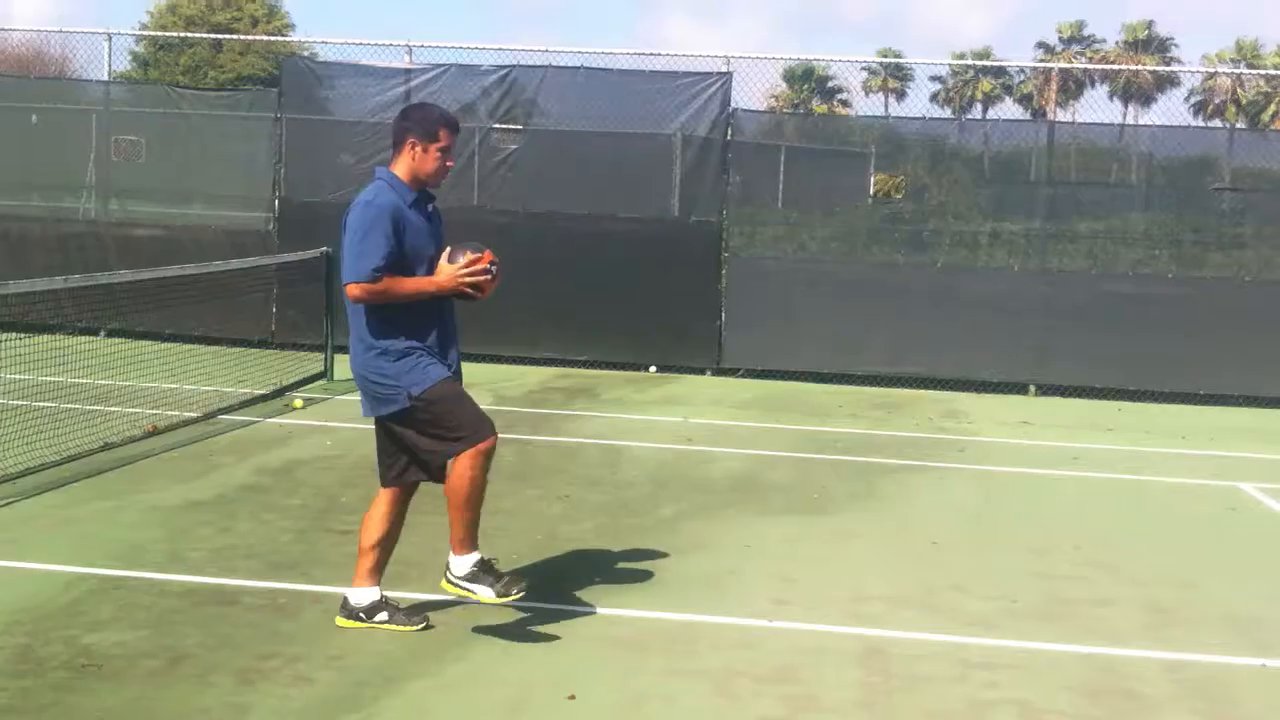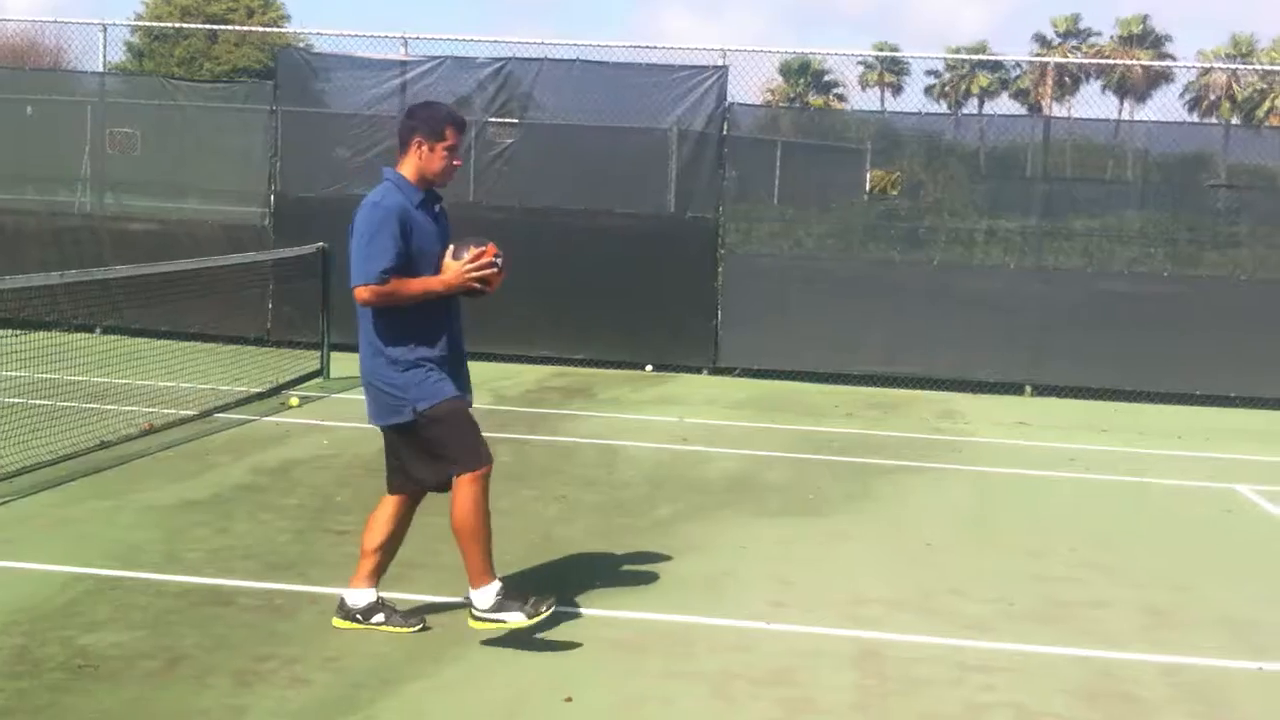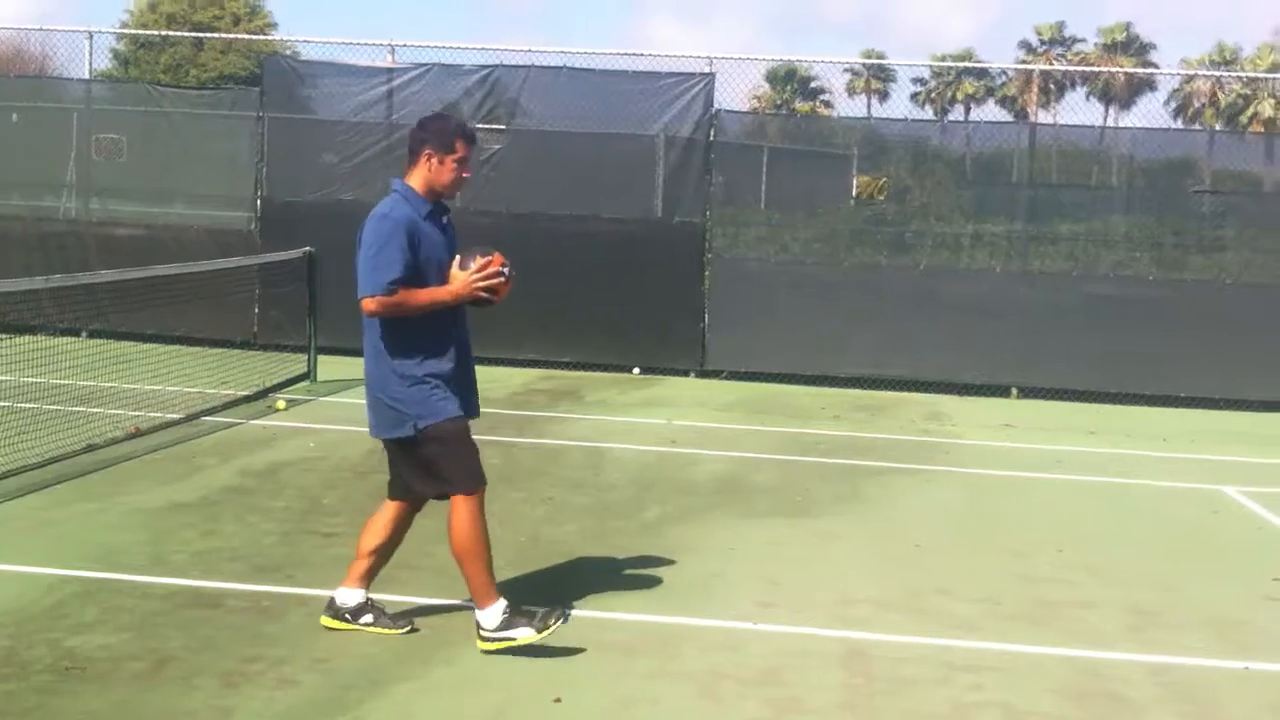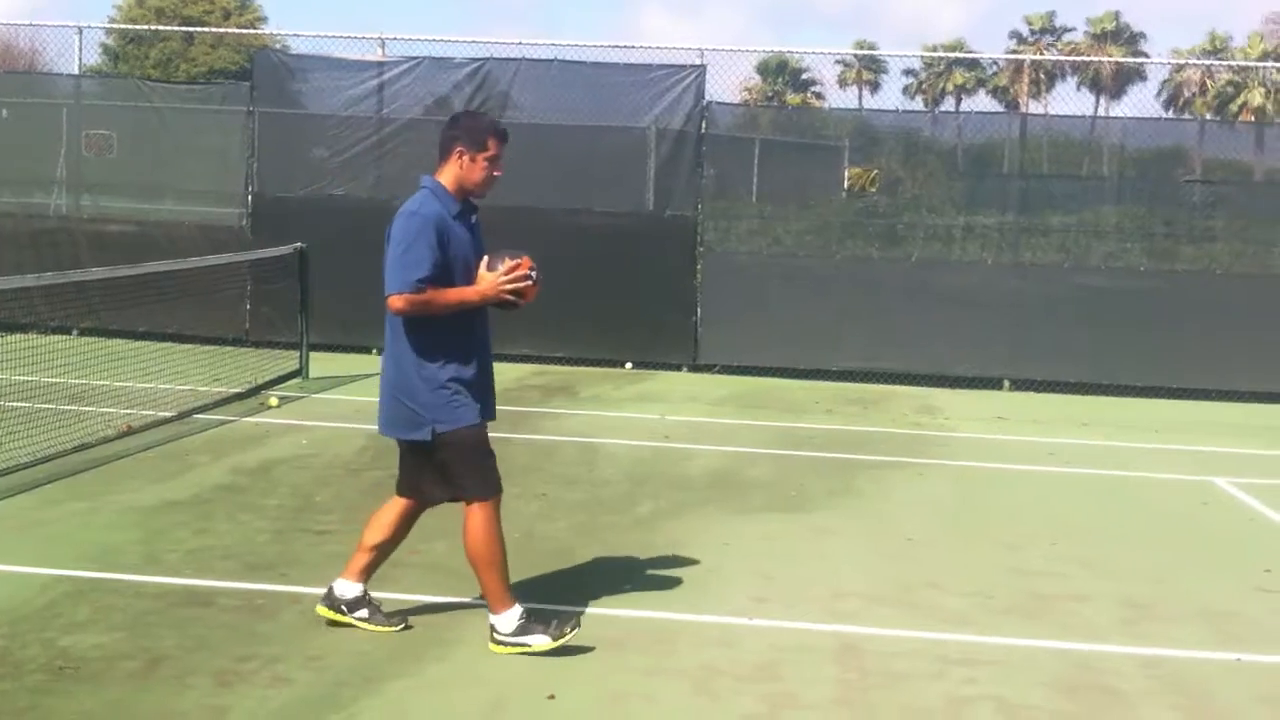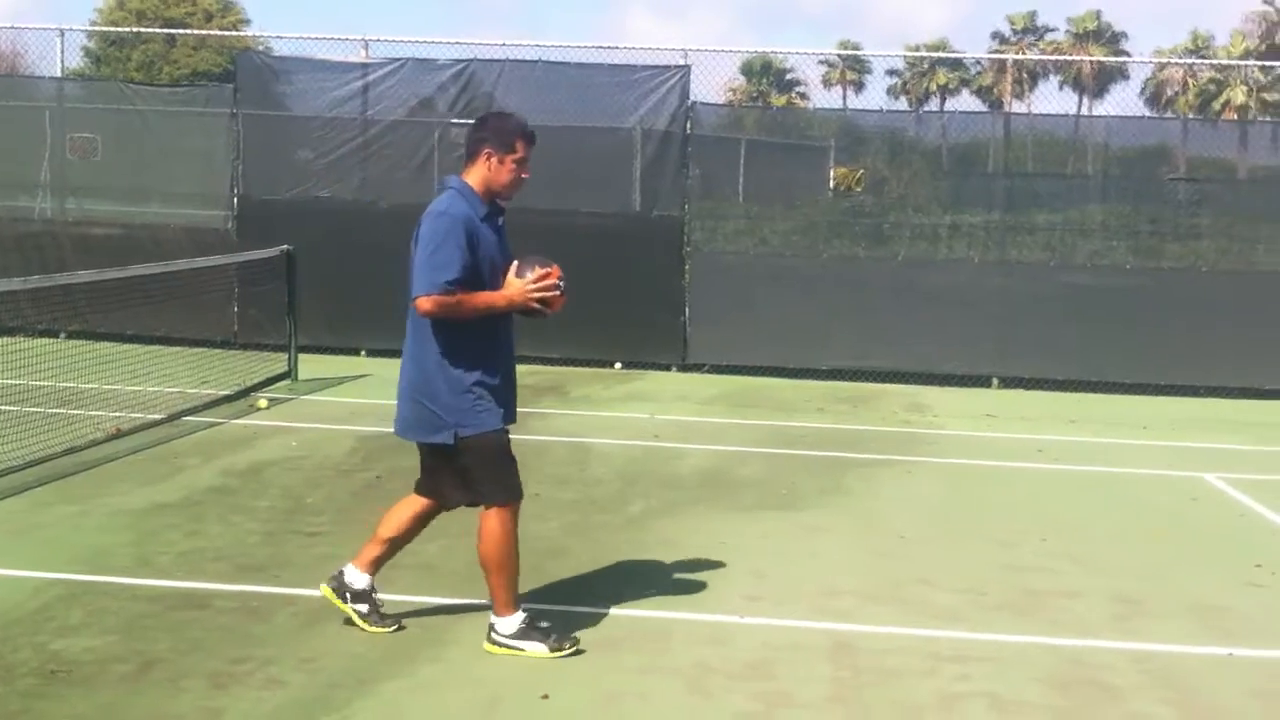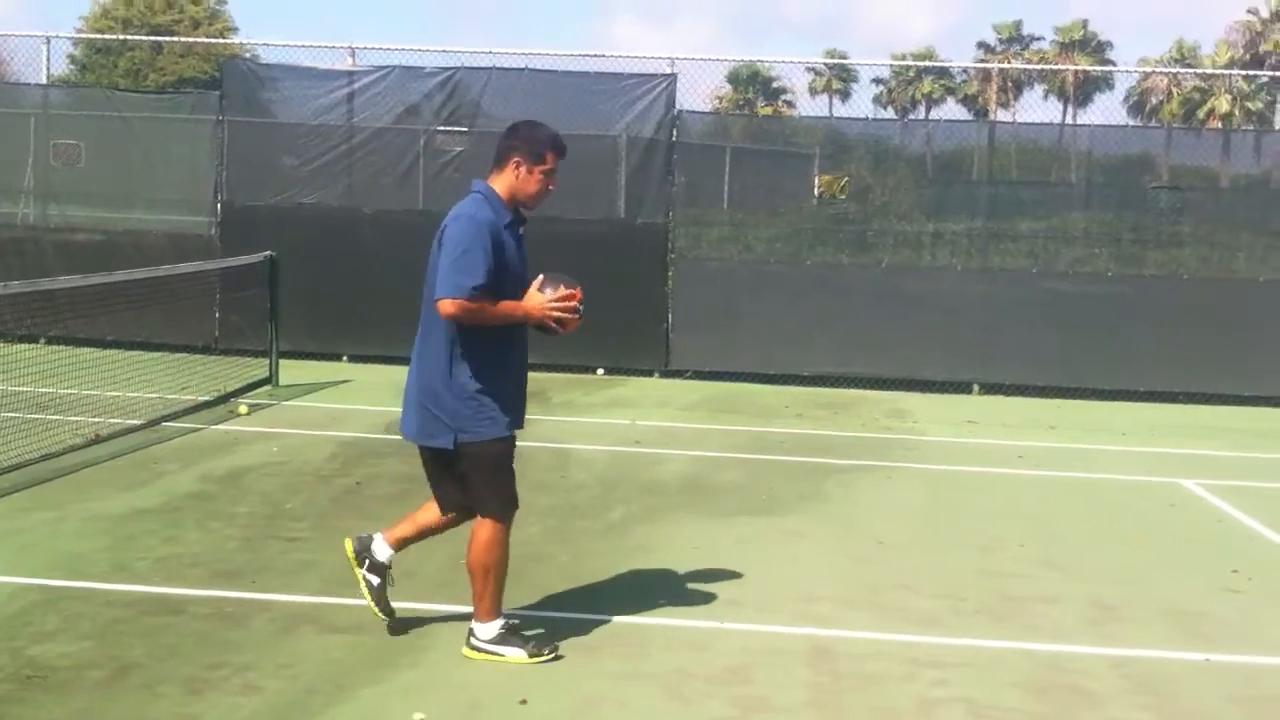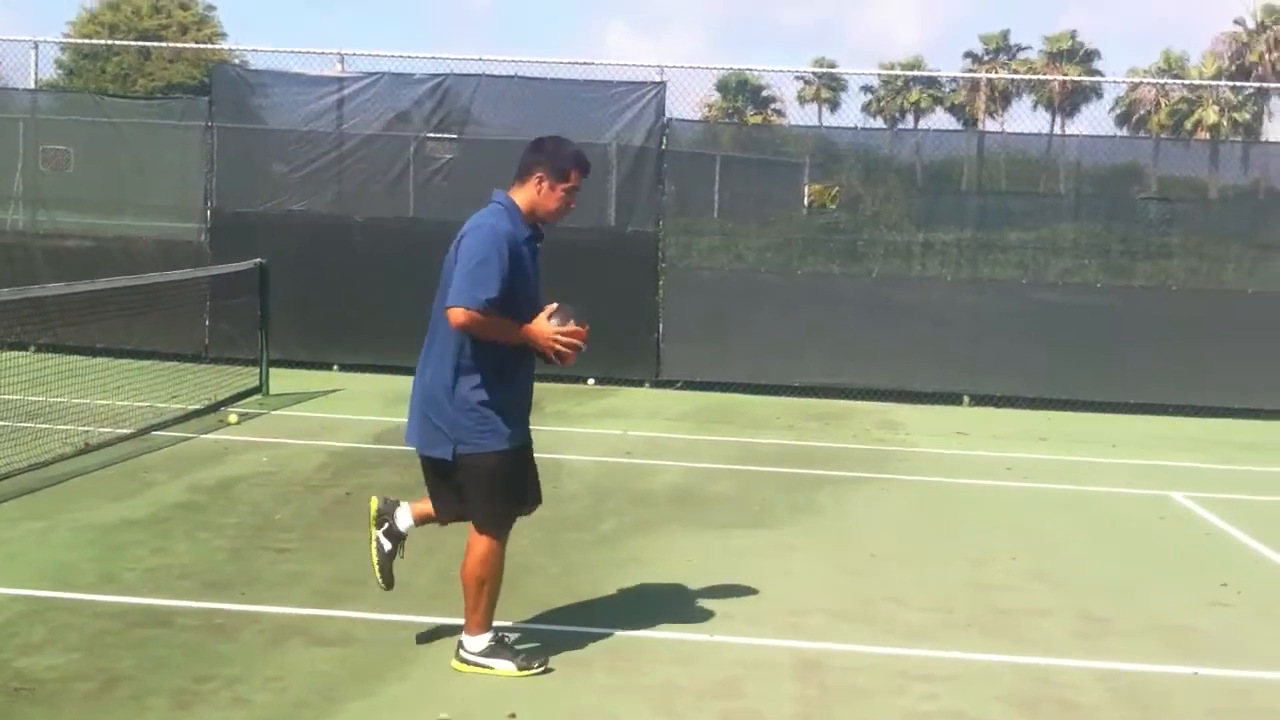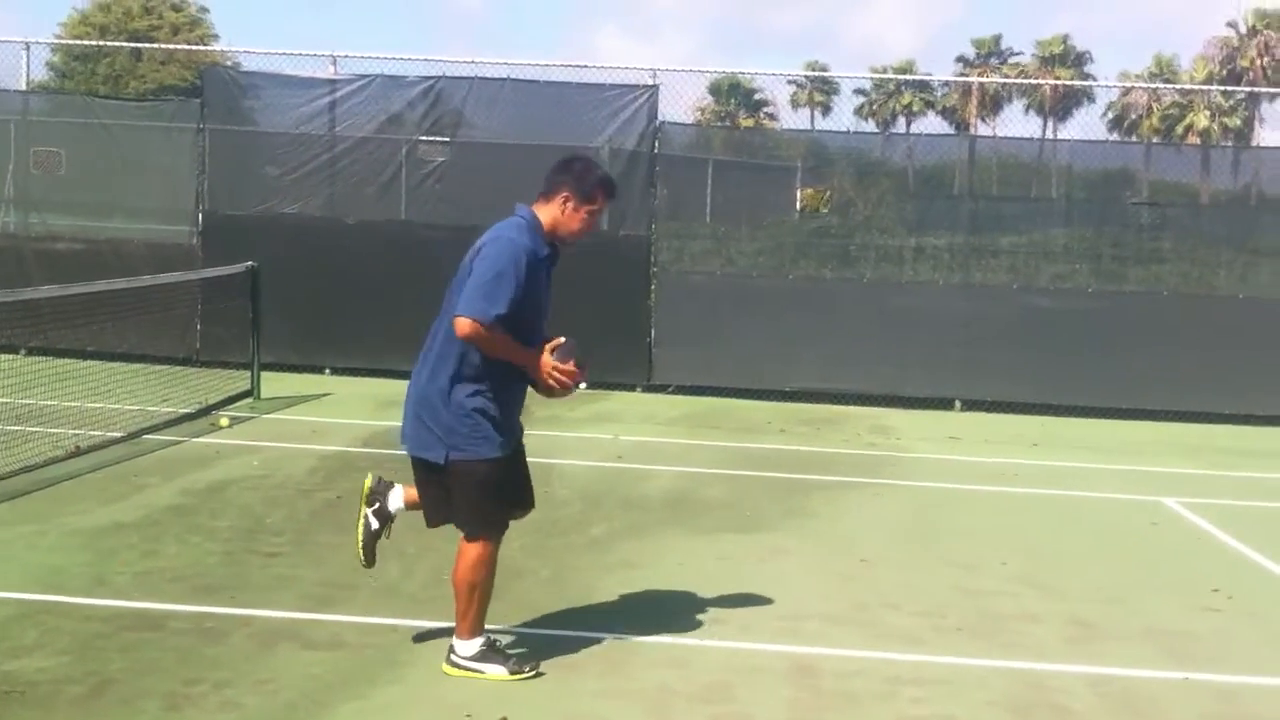
dt=0.2s
person 1, frame 1
left shoulder: (422, 205)
right shoulder: (377, 207)
right elbow: (359, 286)
left wrist: (461, 279)
right wrist: (438, 284)
left hip: (417, 364)
right hip: (396, 365)
left knee: (398, 485)
right knee: (478, 439)
left ankle: (363, 597)
right ankle: (463, 562)
person 1, frame 2
left shoulder: (429, 207)
right shoulder: (383, 208)
right elbow: (369, 290)
left wrist: (466, 277)
right wrist: (445, 281)
left hip: (428, 372)
right hip: (406, 374)
left knee: (406, 489)
right knee: (473, 469)
left ankle: (360, 597)
right ankle: (485, 596)
person 1, frame 3
left shoulder: (435, 218)
right shoulder: (391, 220)
right elbow: (375, 301)
left wrist: (472, 286)
right wrist: (452, 291)
left hip: (431, 383)
right hip: (412, 386)
left knee: (407, 496)
right knee: (466, 490)
left ankle: (350, 599)
right ankle: (492, 615)
person 1, frame 4
left shoulder: (461, 216)
right shoulder: (422, 217)
right elbow: (402, 299)
left wrist: (497, 288)
right wrist: (480, 292)
left hip: (444, 385)
right hip: (433, 388)
left knee: (414, 493)
right knee: (482, 495)
left ankle: (347, 590)
right ankle: (507, 620)
person 1, frame 5
left shoulder: (485, 216)
right shoulder: (450, 217)
right elbow: (431, 301)
left wrist: (521, 294)
right wrist: (506, 297)
left hip: (463, 387)
right hip: (457, 390)
left knee: (435, 494)
right knee: (501, 500)
left ankle: (355, 578)
right ankle: (508, 624)
person 1, frame 6
left shoulder: (503, 221)
right shoulder: (474, 221)
right elbow: (453, 305)
left wrist: (539, 309)
right wrist: (524, 311)
left hip: (476, 393)
right hip: (463, 396)
left knee: (466, 500)
right knee: (495, 510)
left ankle: (379, 548)
right ankle: (488, 631)
person 1, frame 7
left shoulder: (518, 233)
right shoulder: (491, 232)
right elbow: (463, 315)
left wrist: (543, 335)
right wrist: (531, 335)
left hip: (491, 403)
right hip: (467, 406)
left knee: (510, 504)
right knee: (491, 523)
left ankle: (401, 517)
right ankle: (477, 644)
person 1, frame 8
left shoulder: (533, 246)
right shoulder: (510, 246)
right elbow: (469, 325)
left wrist: (541, 361)
right wrist: (532, 363)
left hip: (483, 408)
right hip: (460, 410)
left knee: (509, 505)
right knee: (484, 529)
left ankle: (393, 498)
right ankle: (468, 649)
